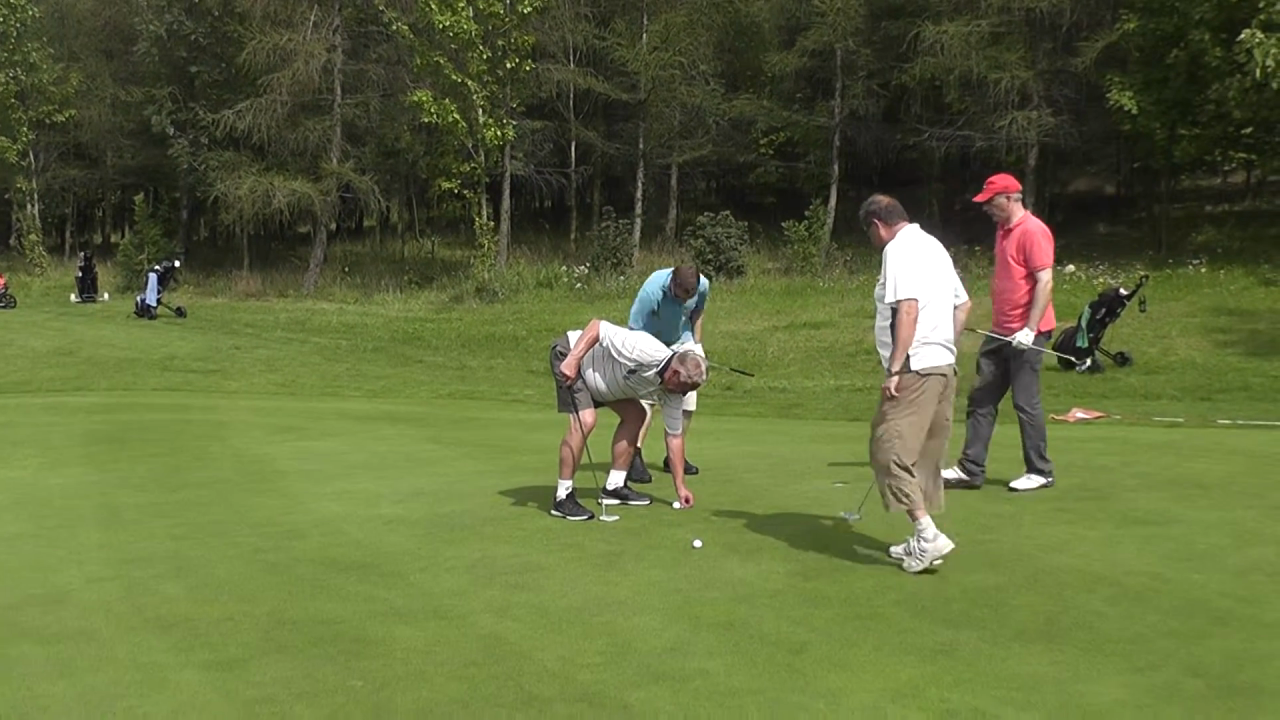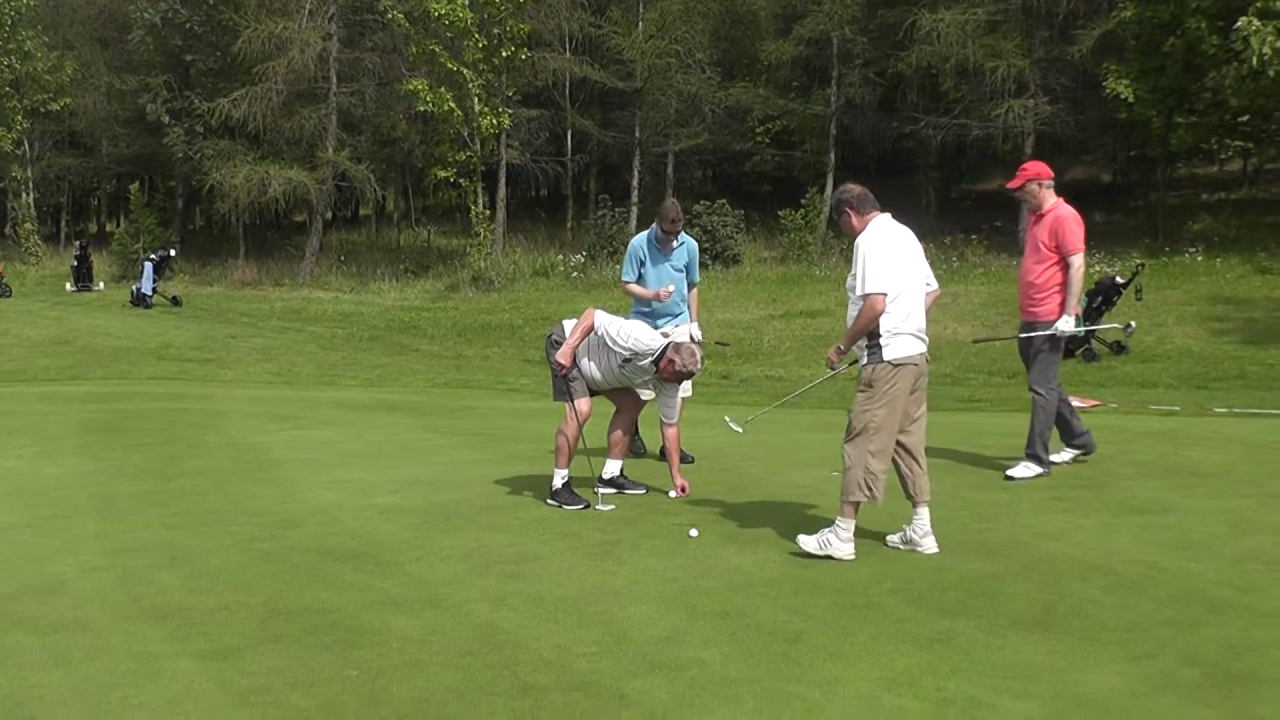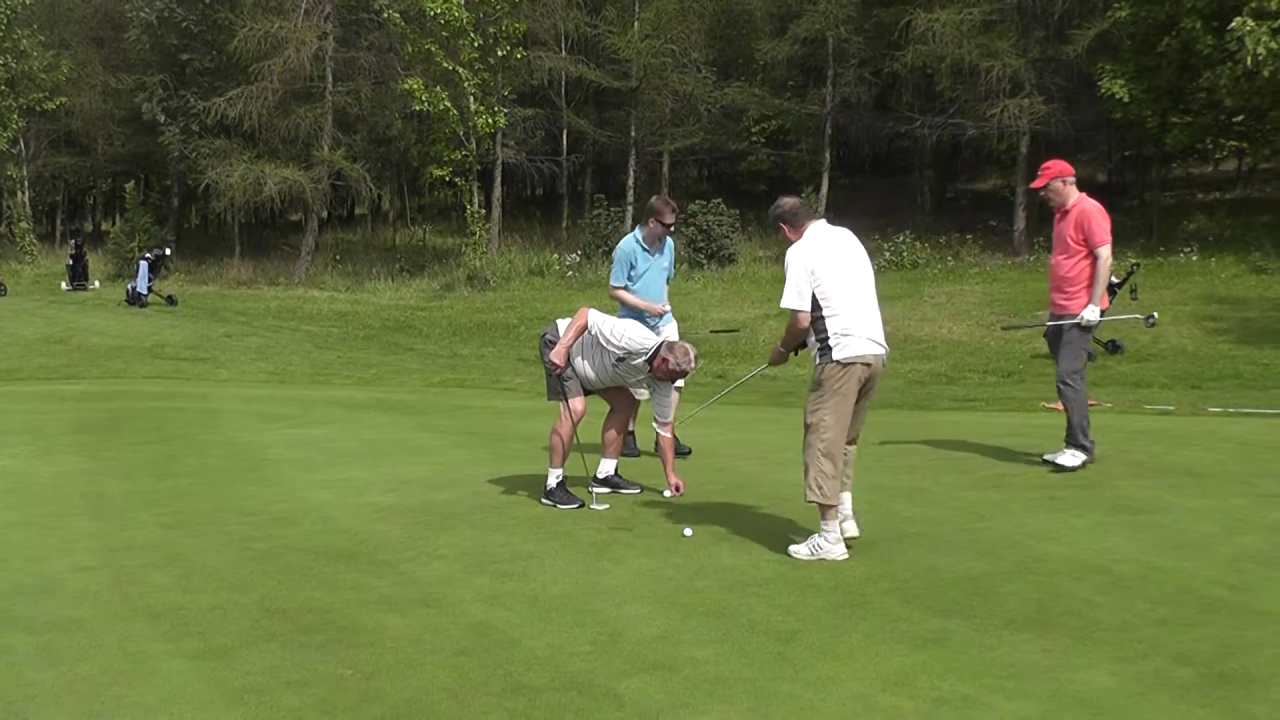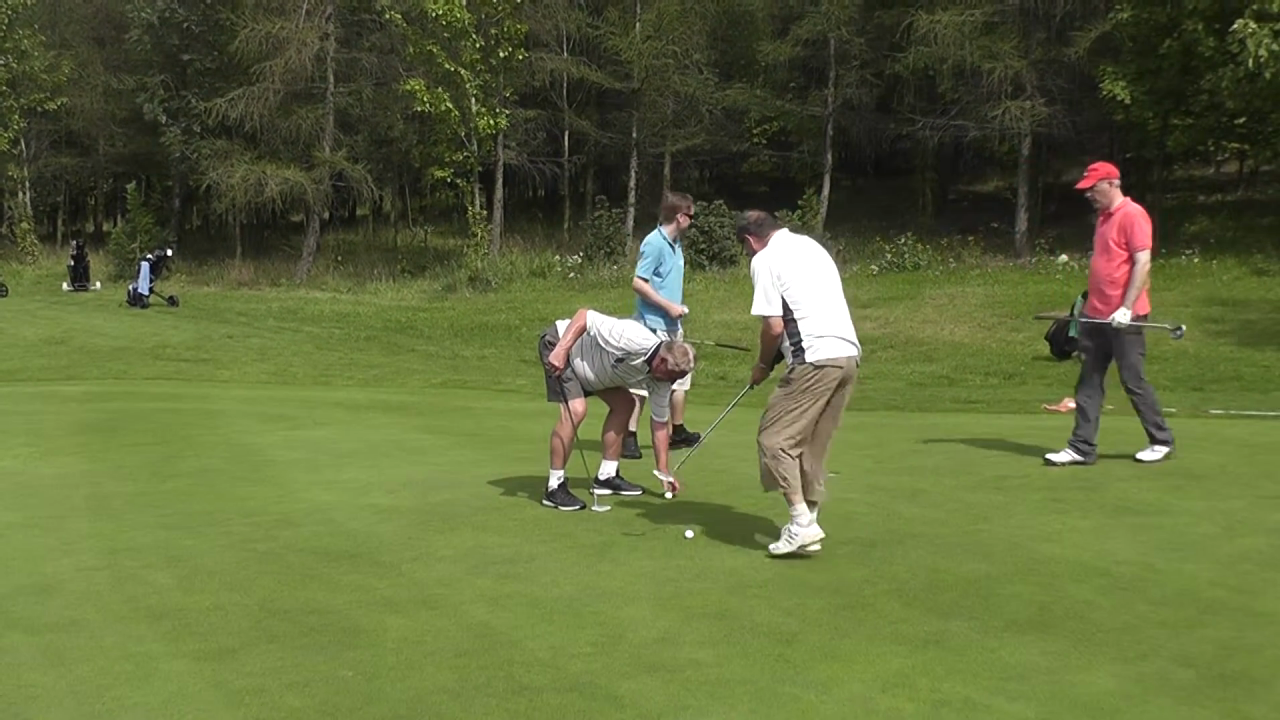
dt=0.4s
person 1, frame 1
left shoulder: (898, 249)
right shoulder: (933, 245)
left elbow: (908, 311)
right elbow: (963, 306)
left wrist: (893, 368)
left hip: (916, 368)
right hip: (944, 365)
left knee: (890, 450)
right knee: (926, 453)
left ankle: (929, 534)
right ankle: (925, 540)
person 1, frame 2
left shoulder: (869, 241)
right shoulder: (904, 234)
left elbow: (873, 304)
right elbow: (931, 291)
left wrist: (841, 346)
left hip: (885, 357)
right hip: (915, 352)
left knee: (863, 442)
right knee: (908, 440)
left ankle: (841, 534)
right ankle: (920, 529)
person 1, frame 3
left shoulder: (800, 252)
right shoulder: (846, 236)
left elbow: (801, 319)
left wrist: (783, 349)
left hip: (841, 356)
right hip: (875, 350)
left knee: (823, 442)
right knee: (842, 440)
left ankle: (830, 538)
right ankle: (844, 514)
person 1, frame 4
left shoulder: (764, 259)
right shoulder: (810, 244)
left elbow: (774, 326)
left wrist: (763, 365)
right wrist: (778, 355)
left hip: (815, 360)
right hip: (848, 354)
left knee: (776, 438)
right knee: (814, 444)
left ankle: (800, 520)
right ankle: (806, 524)
person 2, frame 1
left shoulder: (1033, 231)
right shoulder: (1003, 230)
left elbow: (1045, 282)
left wrist: (1031, 328)
left hip: (1026, 333)
right hip: (1001, 332)
left knee: (1026, 402)
right knee: (981, 397)
left ankle: (1039, 471)
right ankle: (971, 469)
person 2, frame 2
left shoulder: (1064, 217)
right shoulder: (1035, 217)
left elbow: (1077, 266)
left wrist: (1069, 314)
left hip: (1052, 319)
right hip: (1030, 318)
left knee: (1042, 386)
right knee: (1043, 385)
left ankle: (1036, 458)
right ankle: (1079, 439)
person 2, frame 3
left shoulder: (1090, 211)
right shoulder: (1060, 214)
left elbow: (1105, 258)
left wrist: (1095, 303)
left hip: (1081, 311)
right hip: (1059, 311)
left knee: (1069, 373)
right knee: (1065, 376)
left ankle: (1080, 442)
right ankle: (1076, 443)
person 2, frame 4
left shoulder: (1133, 215)
right shoulder: (1103, 217)
left elbow: (1142, 264)
left wrist: (1127, 308)
left hip: (1124, 316)
right hip: (1097, 314)
left knee: (1134, 381)
right knee: (1088, 381)
left ankle: (1161, 440)
right ankle: (1081, 447)
person 3, frame 1
left shoulder: (702, 284)
right shoulder: (652, 291)
right elbow: (634, 330)
left wrist: (697, 343)
left hip: (682, 343)
left knee: (687, 398)
left ankle: (674, 456)
right ankle: (635, 459)
person 3, frame 2
left shoulder: (690, 246)
right shoulder: (639, 245)
right elbow: (628, 285)
left wrist: (694, 322)
right wrist: (654, 295)
left hip: (678, 324)
right hip: (644, 325)
left knee: (678, 384)
right knee: (642, 384)
right ankle: (633, 432)
person 3, frame 3
left shoulder: (668, 245)
right shoulder: (627, 248)
right elbow: (615, 291)
right wrist: (648, 307)
left hip: (665, 323)
right hip: (635, 325)
left knee: (674, 377)
right knee: (635, 383)
right ankle: (628, 436)
person 3, frame 4
left shoulder: (675, 243)
right shoulder: (655, 244)
right elbow: (639, 283)
right wrist: (669, 307)
left hip: (671, 326)
right hip: (654, 325)
left knee: (679, 377)
left ankle: (678, 431)
right ankle: (629, 437)
person 4, frame 1
left shoulder: (671, 393)
right shoulder: (646, 352)
left elbow: (674, 435)
right elbow: (597, 325)
left wrist: (680, 486)
right wrist: (573, 359)
right hip: (570, 354)
left knee: (635, 415)
right knee: (585, 420)
left ankle: (614, 486)
right ankle: (563, 497)
person 4, frame 2
left shoulder: (666, 382)
right shoulder: (640, 340)
left elbow: (670, 424)
right elbow: (592, 314)
left wrist: (676, 475)
right wrist: (568, 349)
right hip: (566, 342)
left knee: (631, 404)
right knee: (581, 409)
left ankle: (610, 475)
right ankle: (559, 486)
person 4, frame 3
left shoulder: (660, 381)
right shoulder: (634, 339)
left elbow: (664, 423)
right elbow: (585, 314)
left wrist: (670, 474)
right wrist: (561, 348)
right hip: (559, 342)
left knee: (625, 403)
right knee: (575, 408)
left ankle: (605, 475)
right ankle: (553, 485)
person 4, frame 4
left shoulder: (659, 380)
right shoulder: (633, 339)
left elbow: (660, 423)
right elbow: (584, 315)
left wrist: (663, 471)
right wrist: (561, 350)
right hip: (559, 343)
left knee: (624, 404)
right knee: (576, 410)
left ankle: (606, 477)
right ankle: (555, 487)
